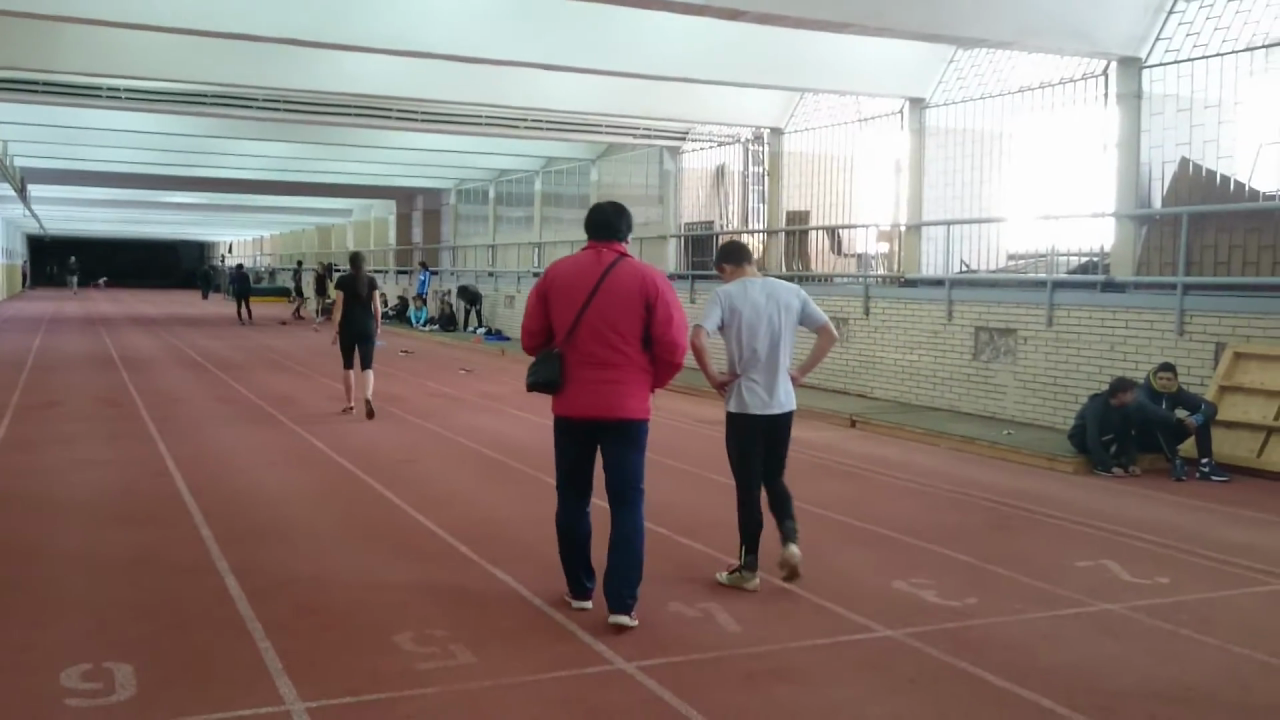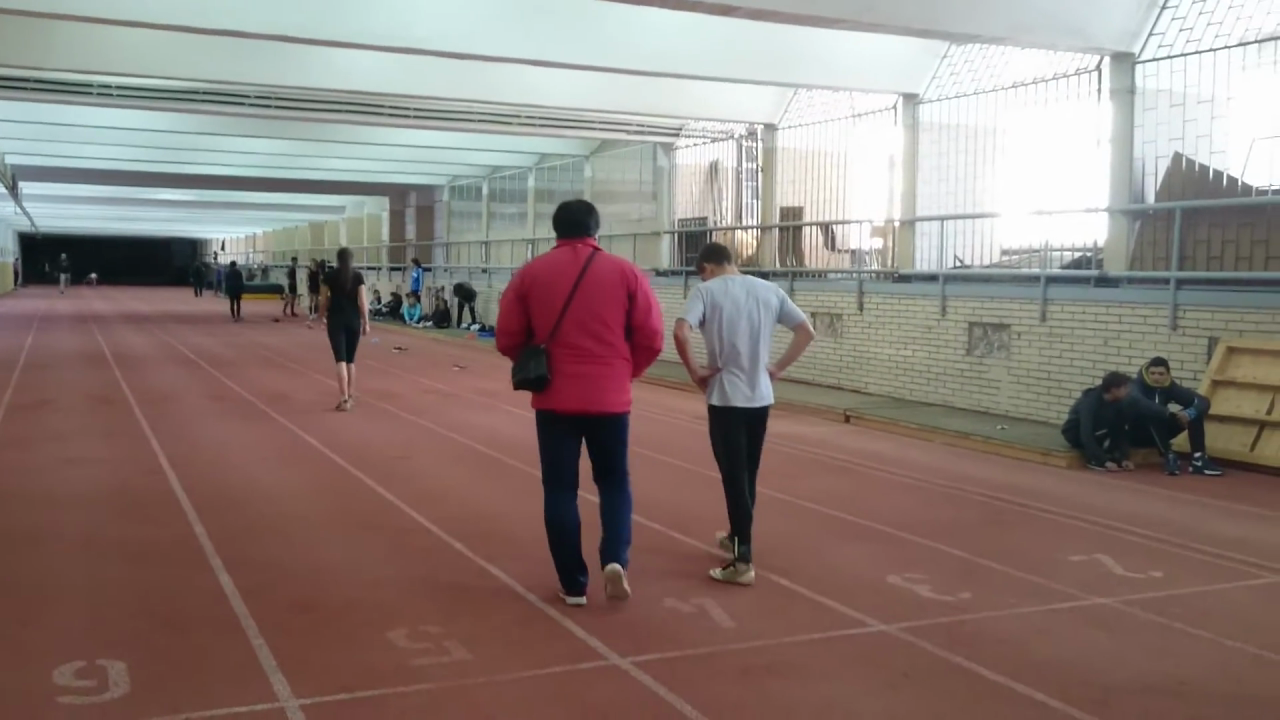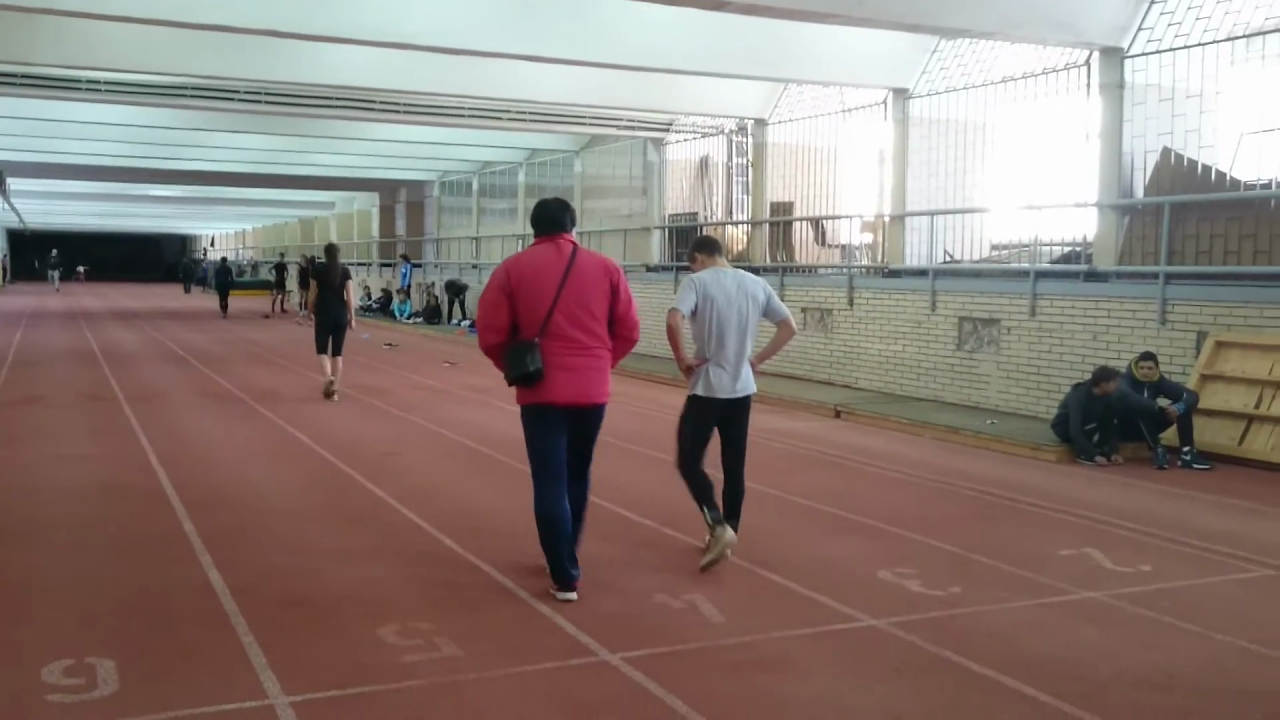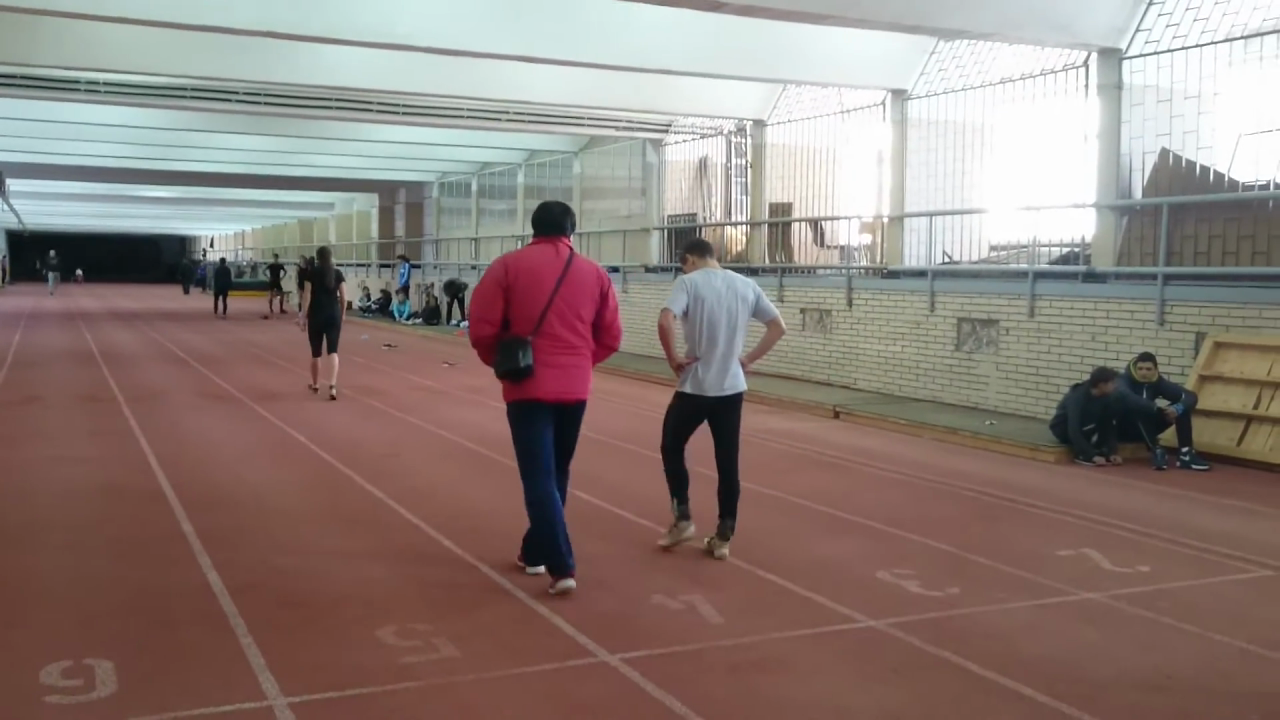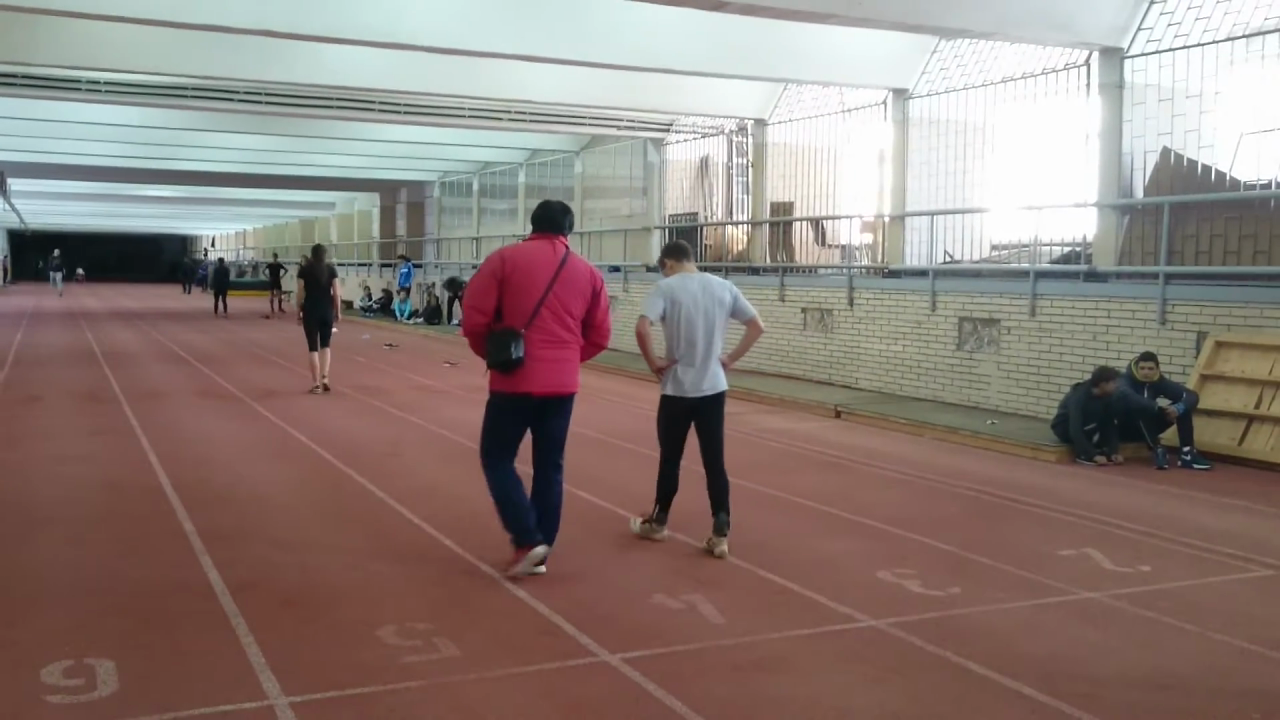
dt=0.3s
person 1, frame 1
left shoulder: (555, 273)
right shoulder: (649, 279)
left elbow: (532, 340)
right elbow: (672, 350)
right wrist: (648, 382)
left hip: (571, 404)
right hip: (627, 407)
left knee: (572, 500)
right knee: (627, 503)
left ankle: (579, 589)
right ankle: (622, 603)
person 1, frame 2
left shoulder: (530, 273)
right shoulder: (625, 272)
left elbow: (508, 339)
right elbow: (651, 339)
left hip: (554, 398)
right hip: (610, 398)
left knee: (560, 491)
right knee: (615, 484)
left ankle: (573, 584)
right ankle: (615, 560)
person 1, frame 3
left shoulder: (513, 269)
right shoulder: (604, 267)
left elbow: (491, 336)
right elbow: (628, 330)
left wrist: (515, 367)
left hip: (541, 391)
right hip: (592, 389)
left knee: (549, 483)
right knee: (577, 476)
left ankle: (565, 577)
right ankle: (566, 564)
person 1, frame 4
left shoulder: (509, 265)
right shoulder: (595, 273)
left elbow: (481, 328)
right elbow: (610, 338)
left wrist: (500, 362)
left hip: (528, 387)
right hip: (575, 389)
left knee: (538, 477)
right knee: (556, 473)
left ankle: (561, 567)
right ankle: (535, 553)
person 1, frame 5
left shoulder: (505, 258)
right shoulder: (588, 272)
left elbow: (474, 318)
right elbow: (599, 336)
left wrist: (491, 353)
left hip: (514, 380)
right hip: (563, 383)
left knee: (496, 459)
right knee: (550, 468)
left ankle: (527, 541)
right ankle: (539, 545)
person 2, frame 1
left shoulder: (725, 295)
right shoulder: (791, 292)
left elbow: (697, 339)
right elbow: (830, 334)
left wrist: (713, 377)
right wrist: (800, 371)
left hip: (744, 406)
right hip: (783, 405)
left knee: (748, 488)
right knee: (774, 480)
left ankle: (748, 569)
right ankle: (791, 541)
person 2, frame 2
left shoulder: (706, 291)
right shoulder: (769, 290)
left elbow: (681, 332)
right elbow: (807, 332)
left wrist: (694, 370)
right wrist: (778, 367)
left hip: (725, 399)
right hip: (760, 397)
left knee: (734, 479)
right knee: (747, 475)
left ankle: (742, 562)
right ankle: (736, 538)
person 2, frame 3
left shoulder: (698, 281)
right shoulder: (756, 284)
left elbow: (674, 321)
right elbow: (789, 327)
left wrist: (682, 359)
right wrist: (758, 359)
left hip: (707, 389)
right hip: (742, 389)
left knee: (689, 462)
right knee: (734, 467)
left ankle: (720, 527)
right ankle: (726, 530)
person 2, frame 4
left shoulder: (688, 282)
right shoulder: (747, 285)
left elbow: (665, 321)
right elbow: (778, 327)
left wrist: (674, 358)
right wrist: (749, 358)
left hip: (695, 386)
right hip: (732, 388)
left knee: (672, 450)
right knee: (728, 464)
left ankle: (683, 521)
right ankle: (723, 537)
person 2, frame 5
left shoulder: (666, 287)
right shoulder: (724, 287)
left elbow: (642, 328)
right elbow: (757, 326)
left wrist: (654, 362)
right wrist: (731, 358)
left hip: (677, 388)
right hip: (714, 388)
left knee: (670, 459)
right knee: (715, 462)
left ankle: (657, 523)
right ankle: (720, 534)
person 3, frame 1
left shoulder: (343, 280)
right shoulder: (371, 281)
left elbow: (338, 307)
right elbow: (377, 307)
left wrist: (335, 330)
right wrist: (377, 326)
left hip: (348, 328)
right hip: (367, 327)
left knee: (348, 366)
right knee: (367, 366)
left ankle: (350, 405)
right ankle: (368, 397)
person 3, frame 2
left shoulder: (330, 275)
right shoulder: (358, 276)
left elbow: (324, 300)
right elbow: (362, 301)
left wrist: (322, 315)
right wrist: (366, 322)
left hip: (336, 321)
right hip: (353, 321)
left knee: (340, 359)
right knee: (350, 359)
left ankle: (344, 399)
right ankle: (349, 396)
person 3, frame 3
left shoulder: (318, 270)
right shoulder: (345, 271)
left elbow: (313, 295)
right elbow: (350, 296)
left wrist: (311, 312)
right wrist: (351, 317)
left hip: (323, 315)
right hip: (340, 315)
left knee: (322, 351)
right knee: (337, 353)
left ankle: (329, 377)
right ankle: (334, 390)
person 3, frame 4
left shoulder: (312, 272)
right shoulder: (337, 273)
left elbow: (307, 296)
right elbow: (343, 298)
left wrist: (303, 316)
right wrist: (342, 314)
left hip: (316, 316)
right hip: (334, 315)
left knee: (316, 352)
right knee: (333, 351)
left ankle: (315, 385)
right ankle: (332, 386)
person 3, frame 5
left shoulder: (305, 270)
right shoulder: (331, 269)
left elbow: (300, 293)
right elbow: (337, 293)
left wrist: (299, 311)
right wrist: (337, 312)
left hip: (310, 311)
right hip: (327, 312)
left knee: (313, 347)
right knee: (325, 345)
left ankle: (316, 384)
right ankle: (324, 377)
